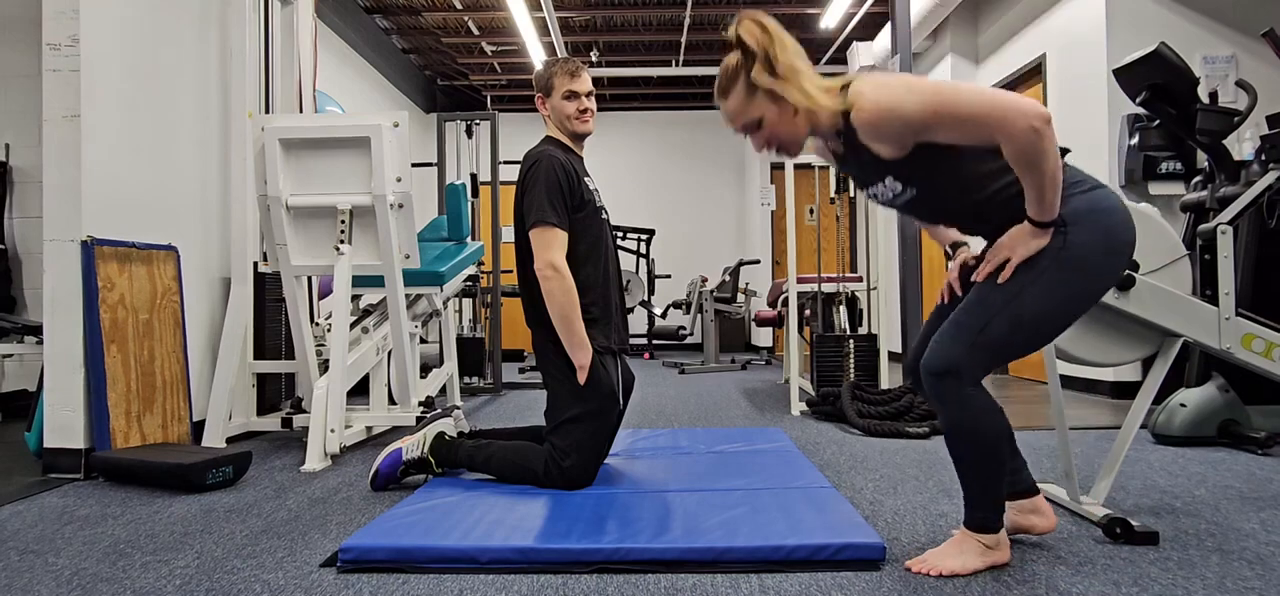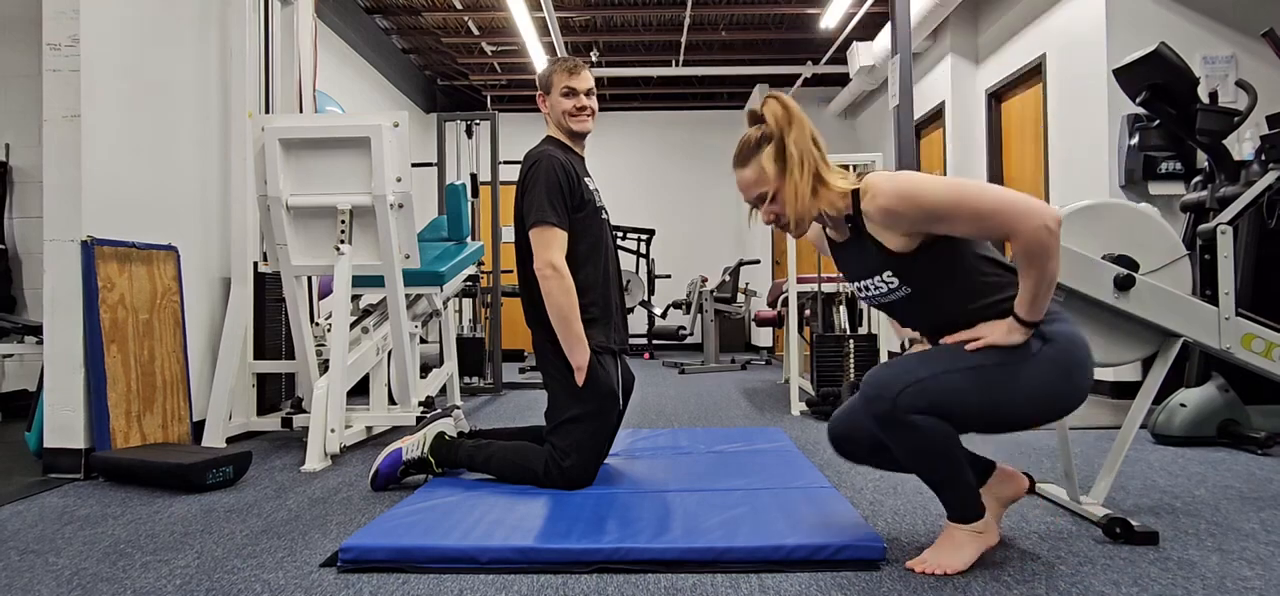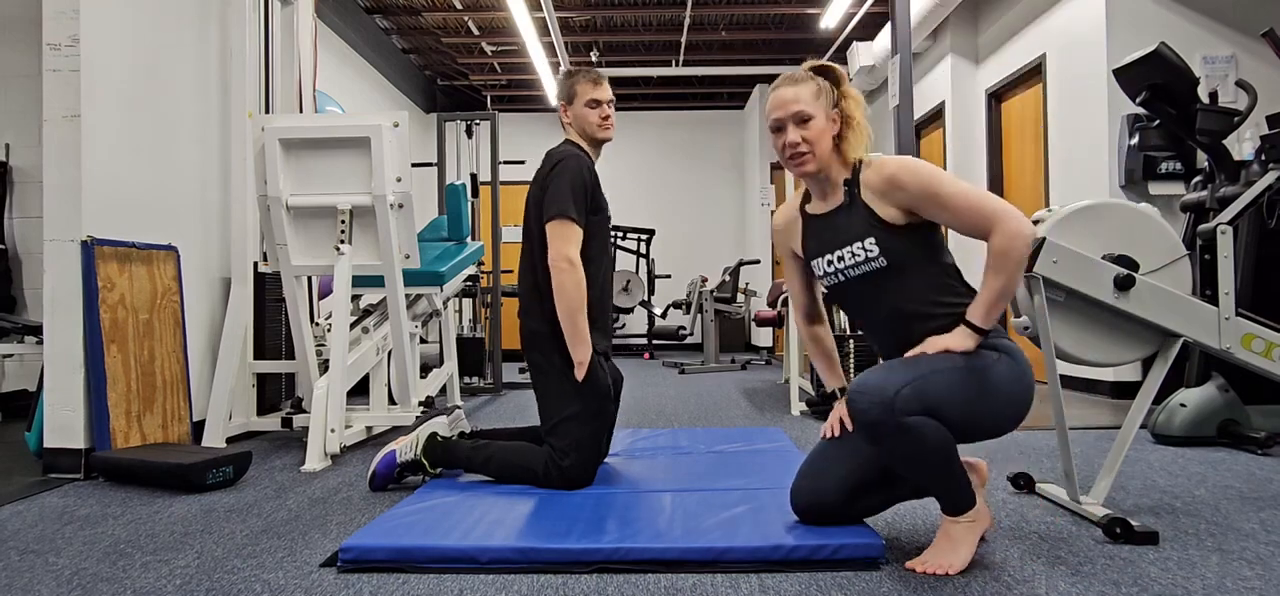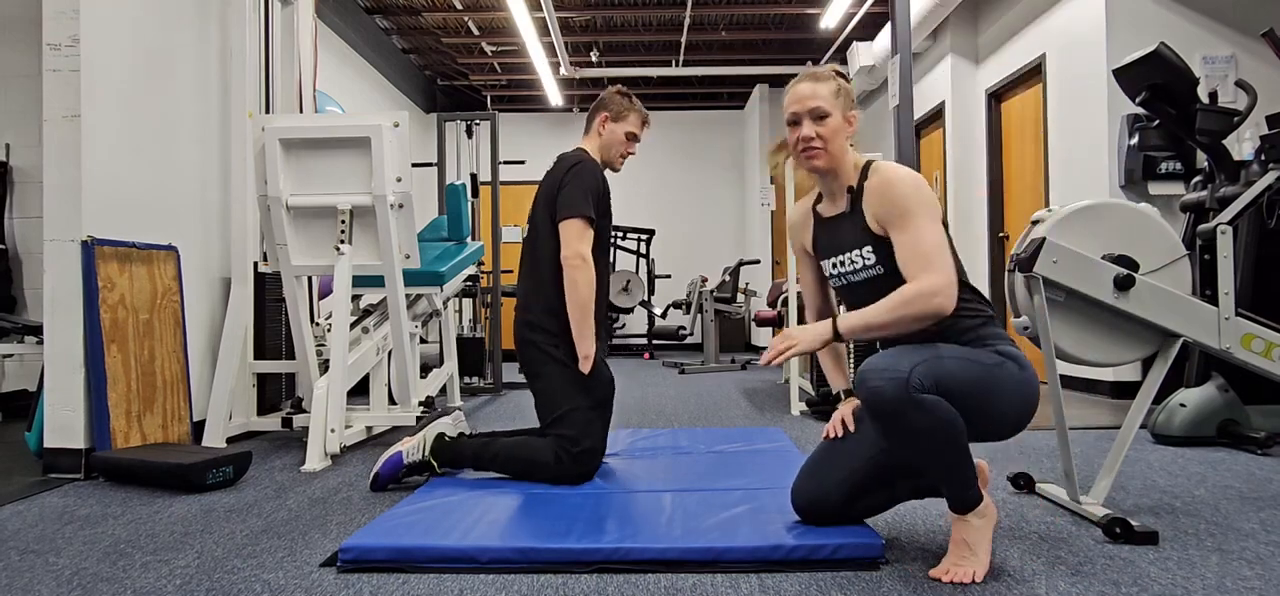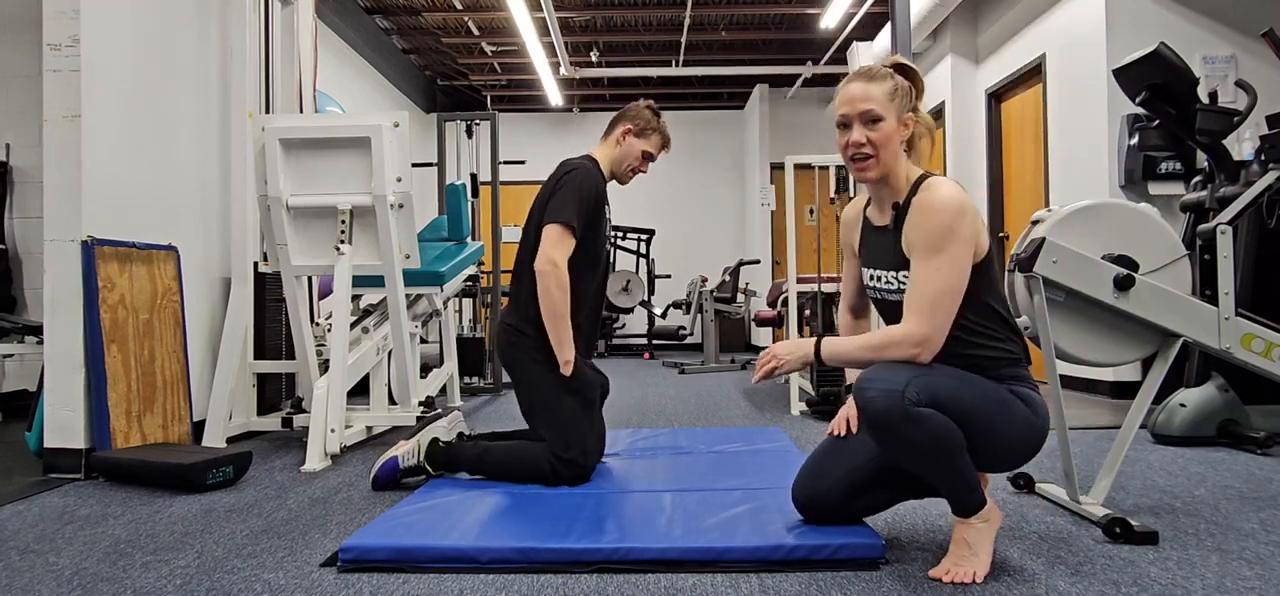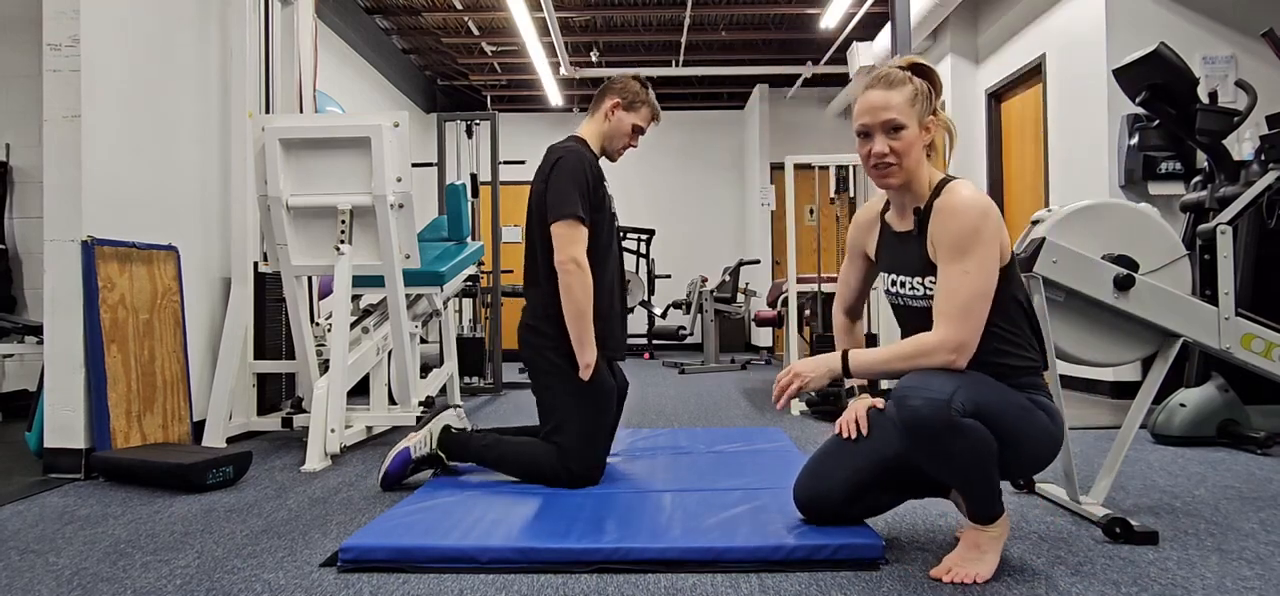
dt=0.4s
person 1, frame 1
left shoulder: (871, 107)
right shoulder: (826, 138)
left elbow: (1026, 120)
left wrist: (1040, 227)
right wrist: (958, 247)
left hip: (1079, 226)
right hip: (1011, 238)
left knee: (947, 366)
right knee: (928, 368)
left ankle: (987, 533)
right ankle: (1020, 499)
person 1, frame 2
left shoulder: (888, 199)
right shoulder: (821, 234)
left elbow: (1037, 219)
left wrist: (1022, 322)
right wrist: (914, 341)
left hip: (1046, 357)
right hip: (960, 358)
left knee: (885, 393)
right knee: (850, 432)
left ankle: (972, 522)
right ankle: (988, 479)
person 1, frame 3
left shoulder: (890, 177)
right shoulder: (788, 224)
left elbow: (1015, 231)
right elbow: (809, 318)
left wrist: (972, 329)
right wrist: (840, 394)
left hip: (984, 368)
right hip: (908, 377)
left knee: (876, 397)
right knee: (814, 500)
left ankle: (964, 510)
right ankle: (953, 472)
person 1, frame 4
left shoulder: (891, 183)
right shoulder: (802, 219)
left elbow: (935, 294)
right elbow: (818, 314)
left wrist: (831, 333)
right wrist: (845, 393)
left hip: (990, 370)
right hip: (915, 383)
left knee: (884, 378)
right knee: (815, 499)
left ankle: (972, 509)
right ankle: (954, 473)
person 1, frame 5
left shoulder: (940, 203)
right shoulder: (856, 216)
left elbow: (920, 340)
right elbow: (853, 311)
left wrist: (812, 349)
right wrist: (855, 392)
left hip: (1002, 404)
right hip: (926, 400)
left knee: (884, 389)
right knee: (815, 497)
left ankle: (975, 514)
right ankle: (955, 473)
person 1, frame 6
left shoulder: (963, 207)
right shoulder: (869, 221)
left elbow: (953, 346)
right elbow: (846, 312)
left wrist: (838, 365)
right wrist: (860, 392)
left hip: (1016, 412)
right hip: (936, 402)
left knee: (924, 395)
right knee: (817, 497)
left ankle: (988, 520)
right ankle: (961, 479)
person 2, frame 1
left shoulder: (572, 165)
right shoulder: (549, 165)
right elbow: (550, 266)
right wrist: (583, 355)
left hip: (598, 344)
right hip: (580, 348)
left knee: (581, 450)
right knee: (571, 468)
left ankle: (455, 435)
right ankle: (437, 448)
person 2, frame 2
left shoulder: (573, 166)
right shoulder: (549, 165)
right elbow: (549, 266)
right wrist: (581, 357)
left hip: (599, 344)
right hip: (582, 349)
left knee: (580, 450)
right knee: (571, 468)
left ankle: (454, 435)
right ankle: (438, 448)
person 2, frame 3
left shoulder: (572, 166)
right shoulder: (572, 165)
right elbow: (563, 261)
right wrist: (581, 355)
left hip: (578, 343)
right hip: (565, 345)
left knee: (588, 450)
right knee: (571, 468)
left ankle: (455, 437)
right ankle: (434, 448)
person 2, frame 4
left shoulder: (572, 172)
right shoulder: (584, 171)
right elbow: (575, 259)
left wrist: (586, 347)
right wrist: (587, 350)
left hip: (552, 336)
right hip: (559, 340)
left knee: (584, 447)
right knee: (577, 460)
left ankle: (456, 439)
right ankle: (439, 448)
person 2, frame 5
left shoulder: (589, 183)
right shoulder: (581, 178)
right elbow: (550, 264)
left wrist: (575, 354)
right wrist: (566, 356)
left hip: (548, 343)
right hip: (540, 345)
left knee: (585, 449)
right knee: (573, 462)
left ankle: (460, 441)
right ankle: (436, 451)
person 2, frame 6
left shoulder: (582, 164)
right shoulder: (572, 162)
right elbow: (570, 262)
right wrist: (586, 355)
left hip: (580, 345)
right hip: (566, 347)
left knee: (579, 449)
right knee: (578, 467)
left ankle: (458, 435)
right ankle: (446, 440)
